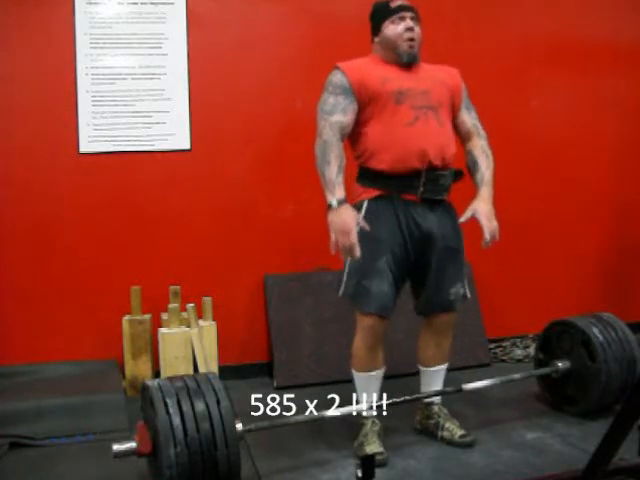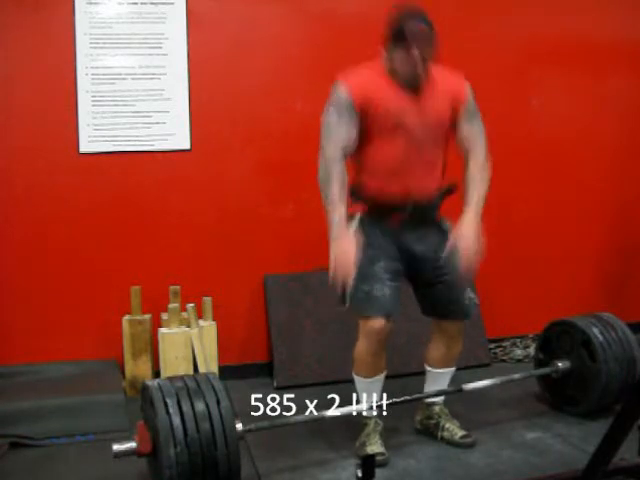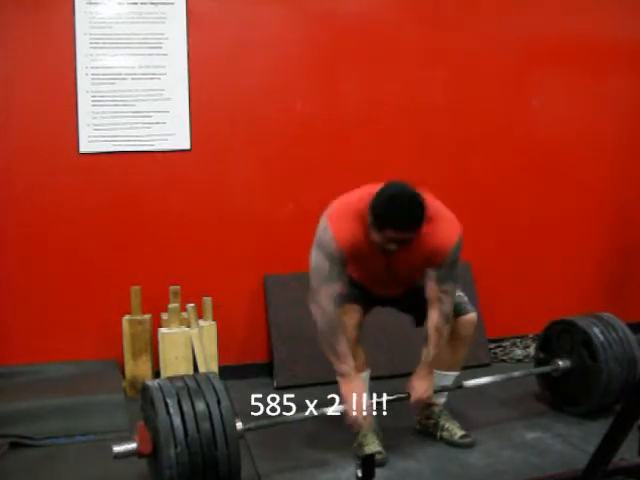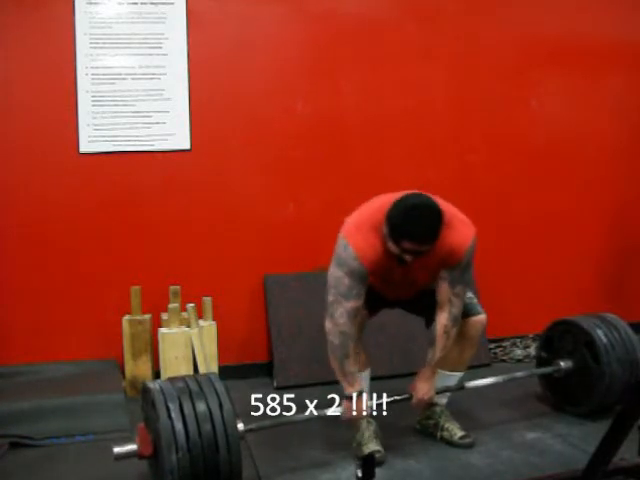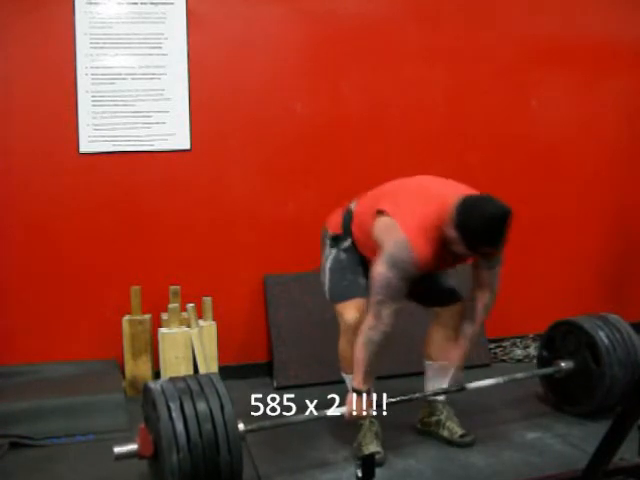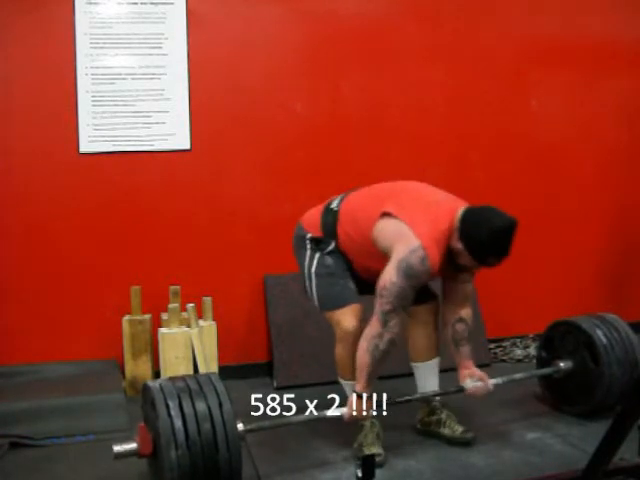
dt=0.5s
person 1, frame 1
left shoulder: (448, 77)
right shoulder: (351, 75)
left elbow: (475, 137)
right elbow: (330, 137)
left wrist: (484, 196)
right wrist: (337, 203)
left hip: (438, 206)
right hip: (382, 206)
left knee: (442, 314)
right knee: (372, 318)
left ankle: (431, 409)
right ankle: (369, 423)
person 1, frame 2
left shoulder: (456, 88)
right shoulder: (355, 87)
left elbow: (477, 153)
right elbow: (333, 158)
left wrist: (471, 218)
right wrist: (339, 230)
left hip: (425, 223)
right hip: (371, 222)
left knee: (457, 316)
right knee: (375, 323)
left ankle: (431, 410)
right ankle: (369, 421)
person 1, frame 3
left shoulder: (445, 232)
right shoulder: (338, 225)
left elbow: (440, 305)
right elbow: (324, 305)
left wrist: (426, 372)
right wrist: (347, 377)
left hip: (413, 280)
right hip: (357, 278)
left knee: (465, 320)
right knee: (345, 323)
left ankle: (432, 410)
right ankle: (366, 423)
person 1, frame 4
left shoulder: (460, 237)
right shoulder: (357, 240)
left elbow: (449, 309)
right elbow: (339, 321)
left wrist: (428, 374)
right wrist: (352, 392)
left hip: (424, 283)
right hip: (369, 281)
left knee: (474, 321)
right knee: (345, 324)
left ankle: (434, 411)
right ankle: (365, 422)
person 1, frame 5
left shoulder: (488, 224)
right shoulder: (410, 237)
left elbow: (486, 287)
right elbow: (379, 318)
left wrist: (463, 342)
right wrist: (360, 389)
right hip: (350, 240)
left knee: (452, 309)
right knee: (352, 319)
left ankle: (434, 409)
right ankle: (368, 422)
person 1, frame 6
left shoulder: (466, 237)
right shoulder: (419, 250)
left elbow: (458, 306)
right elbow: (385, 325)
left wrist: (466, 365)
right wrist: (360, 394)
left hip: (368, 244)
right hip: (323, 238)
left knee: (425, 310)
right knee: (350, 328)
left ankle: (431, 411)
right ankle: (367, 423)
